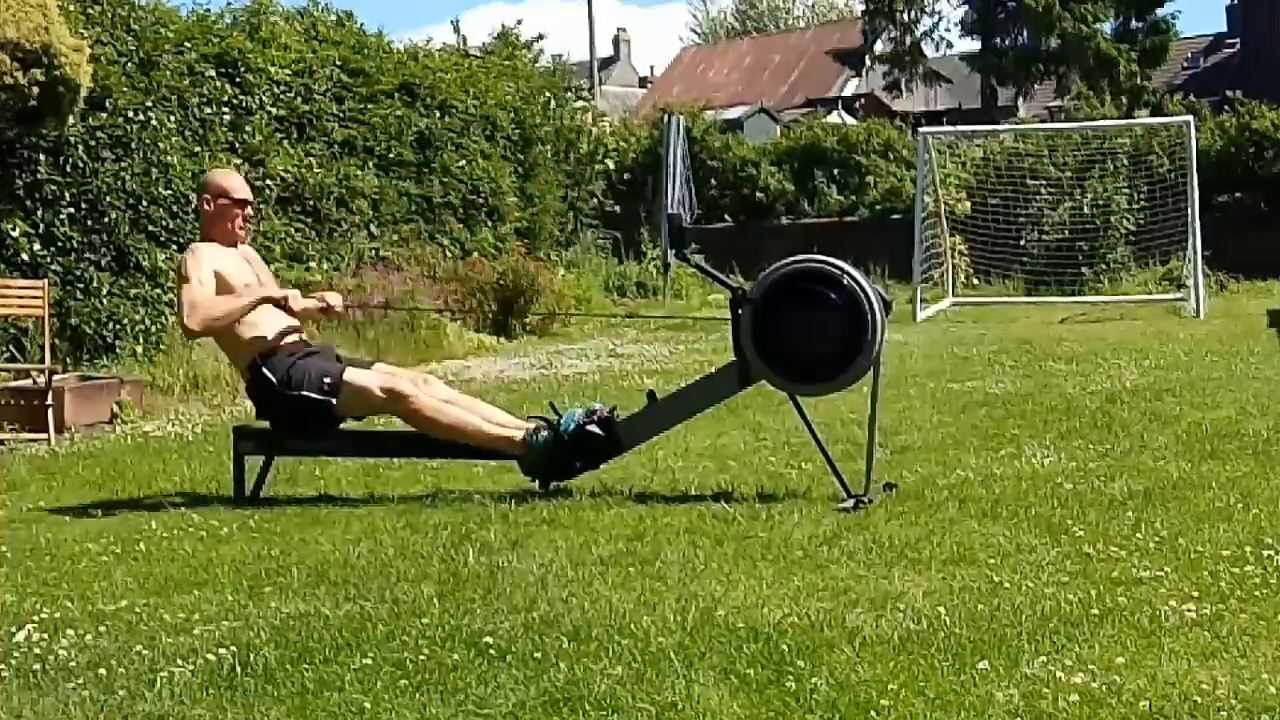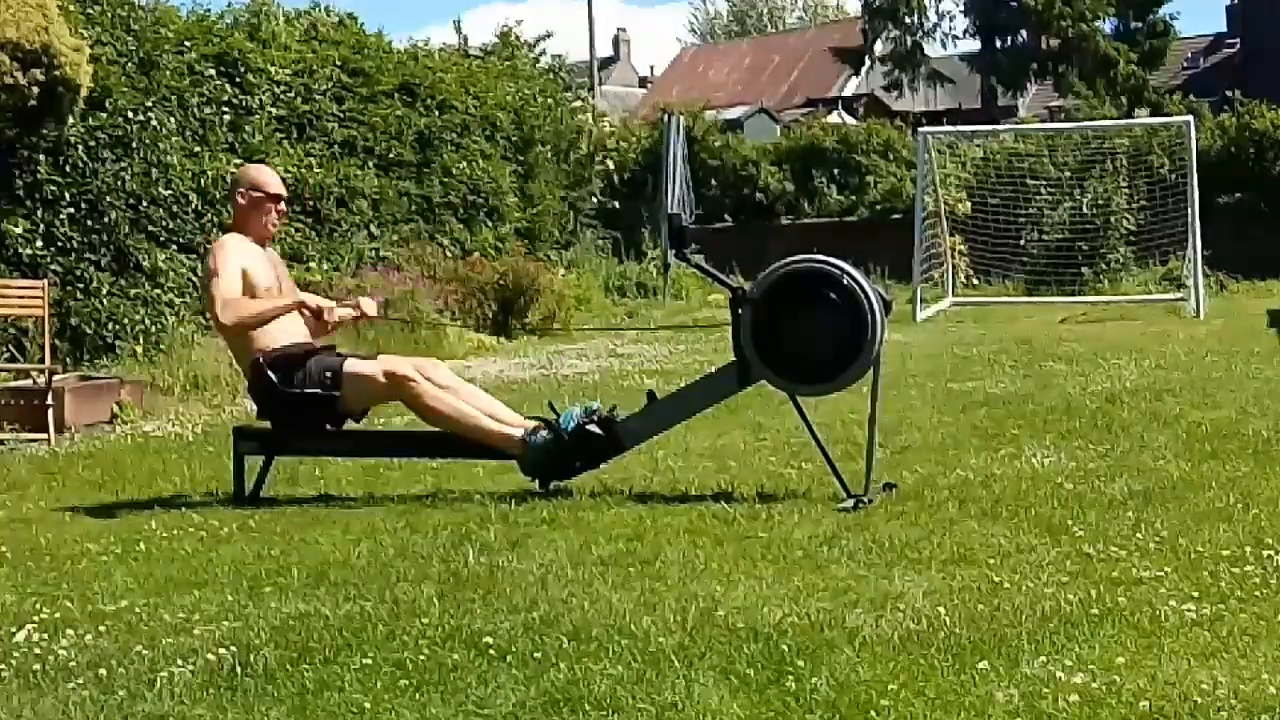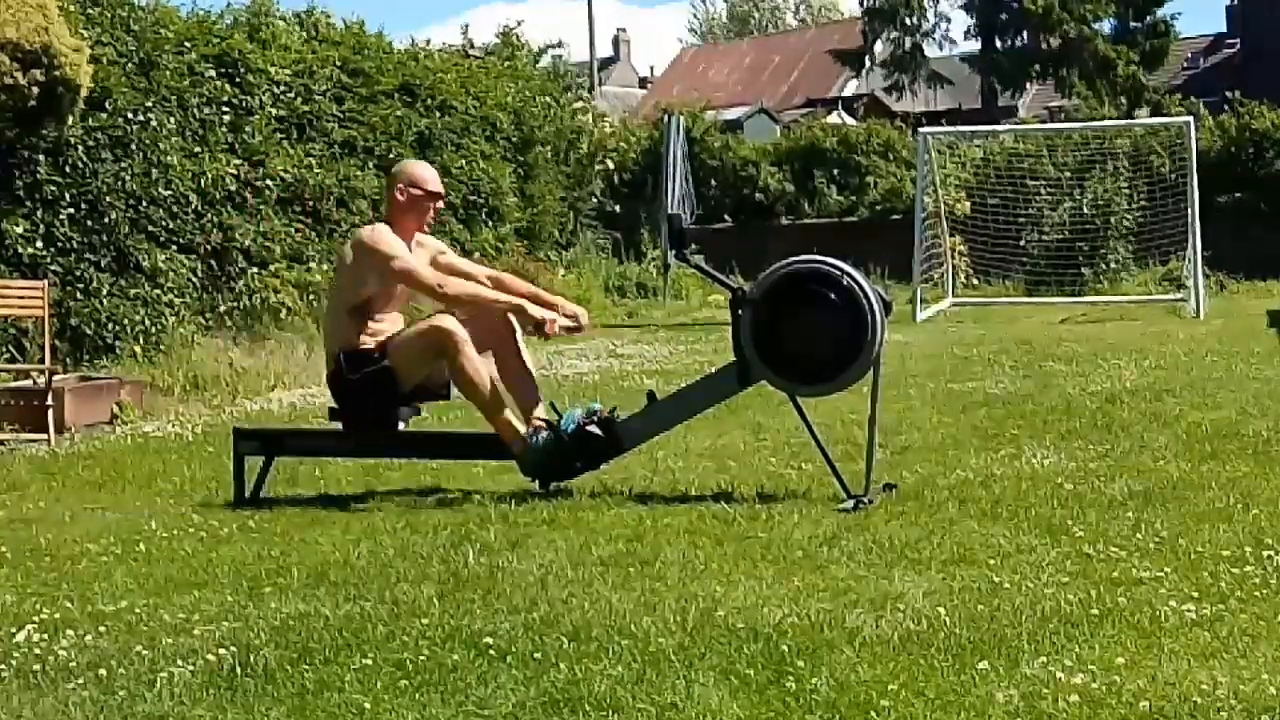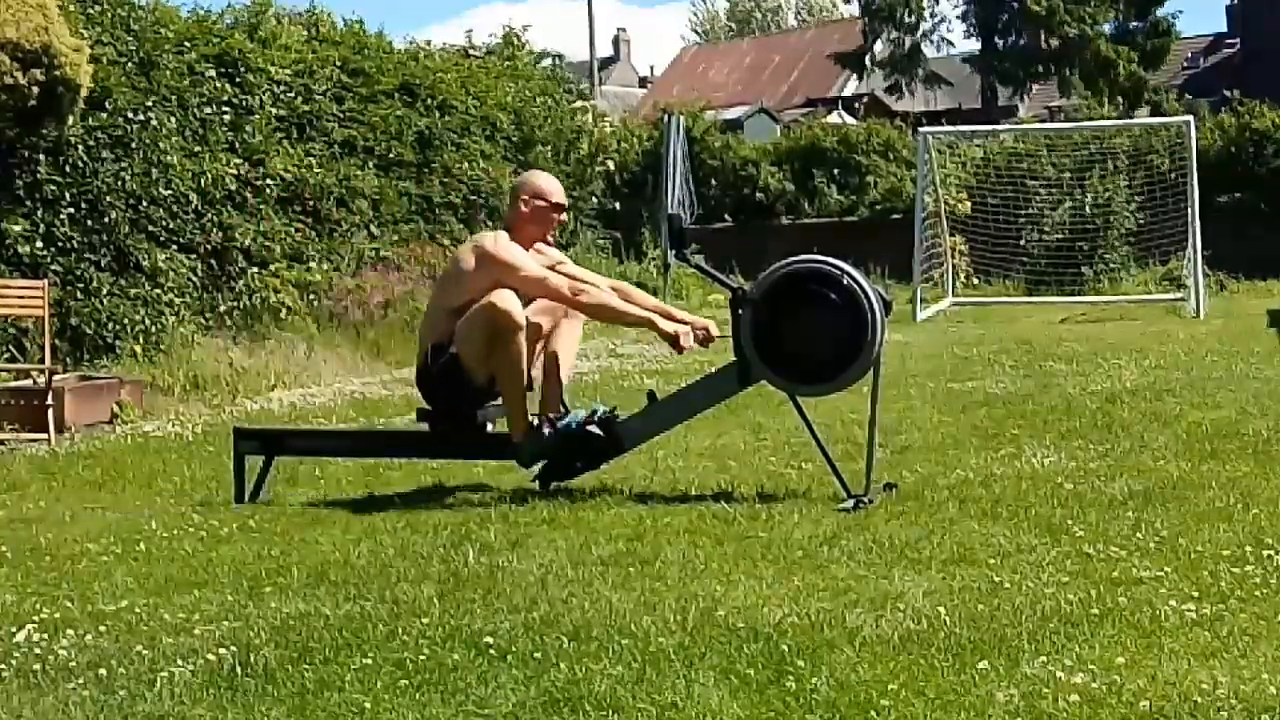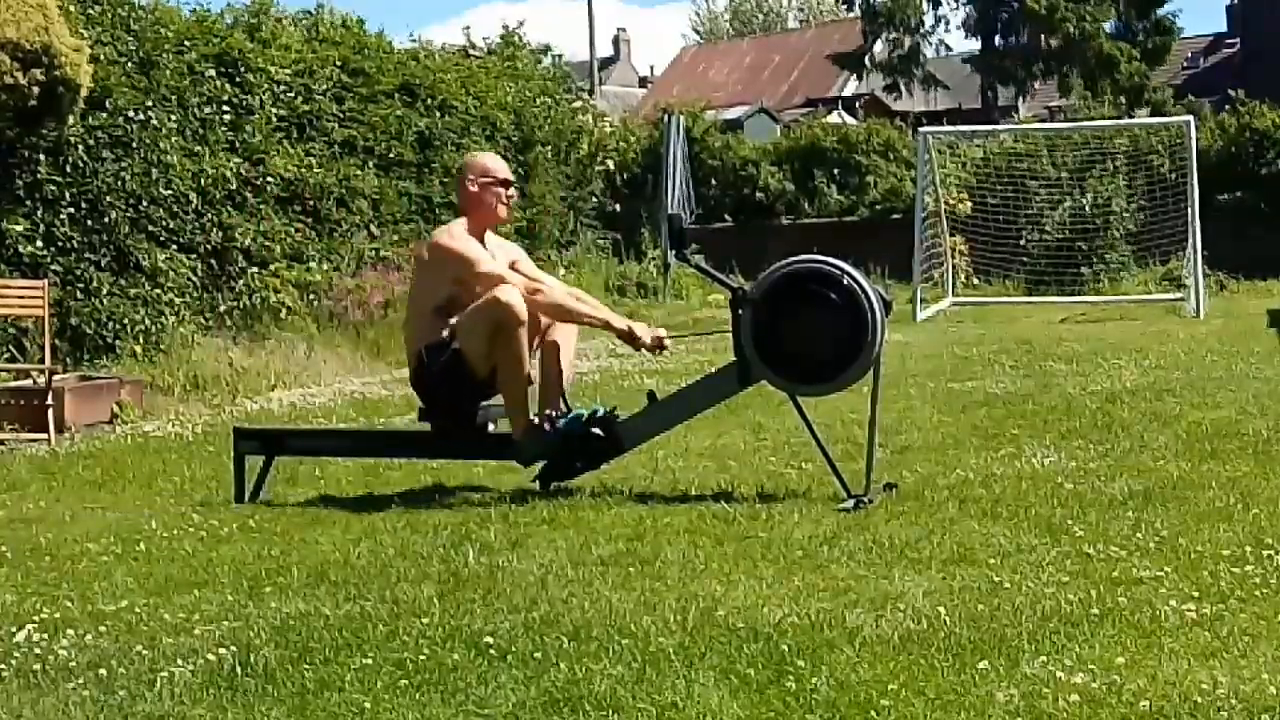
dt=0.4s
person 1, frame 1
left shoulder: (247, 254)
right shoulder: (201, 258)
right elbow: (193, 322)
left wrist: (313, 304)
right wrist: (266, 296)
left hip: (312, 358)
right hip: (280, 375)
left knee: (424, 382)
right knee: (397, 393)
left ankle: (538, 431)
right ankle: (526, 446)
person 1, frame 2
left shoulder: (268, 253)
right shoulder: (229, 250)
left elbow: (317, 318)
right elbow: (225, 316)
left wrist: (348, 309)
right wrist: (305, 301)
left hip: (308, 364)
right hip: (278, 380)
left knee: (430, 369)
right knee: (401, 376)
left ankle: (536, 431)
right ankle: (522, 445)
person 1, frame 3
left shoulder: (424, 246)
right shoulder: (373, 241)
left elbow: (490, 278)
right elbow: (442, 288)
left wrist: (556, 303)
right wrist: (521, 305)
left hip: (401, 368)
right hip: (356, 377)
left knee: (501, 317)
right knee: (448, 326)
left ankle: (539, 425)
right ankle: (525, 443)
person 1, frame 4
left shoulder: (541, 256)
right shoulder: (493, 250)
left elbow: (611, 288)
right elbow: (576, 294)
left wrist: (682, 317)
right wrist: (654, 321)
left hip: (484, 372)
right hip: (444, 376)
left knee: (568, 308)
right knee: (503, 303)
left ankle: (549, 420)
right ankle: (522, 435)
person 1, frame 5
left shoulder: (502, 249)
right shoulder: (450, 243)
left elbow: (562, 290)
right elbow: (534, 291)
left wrist: (627, 322)
right wrist: (610, 323)
left hip: (479, 366)
right hip: (438, 376)
left knee: (565, 311)
right knee: (509, 300)
left ankle: (550, 421)
right ankle: (525, 437)
